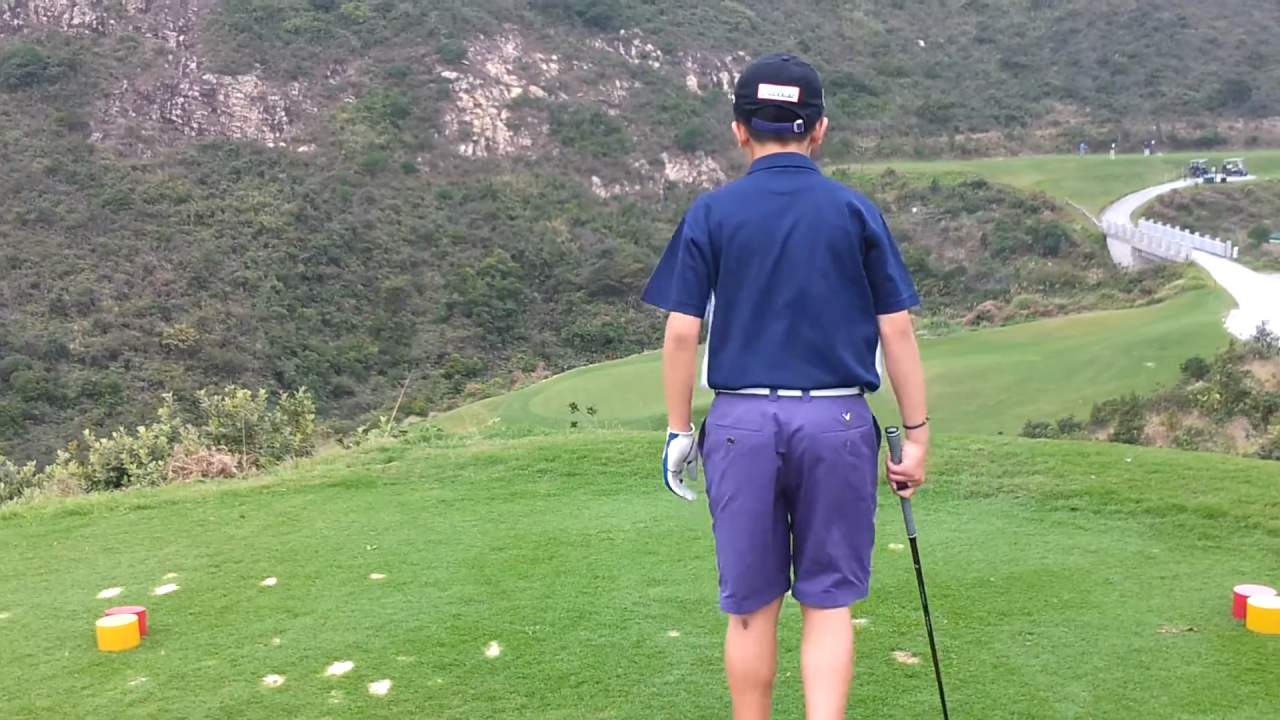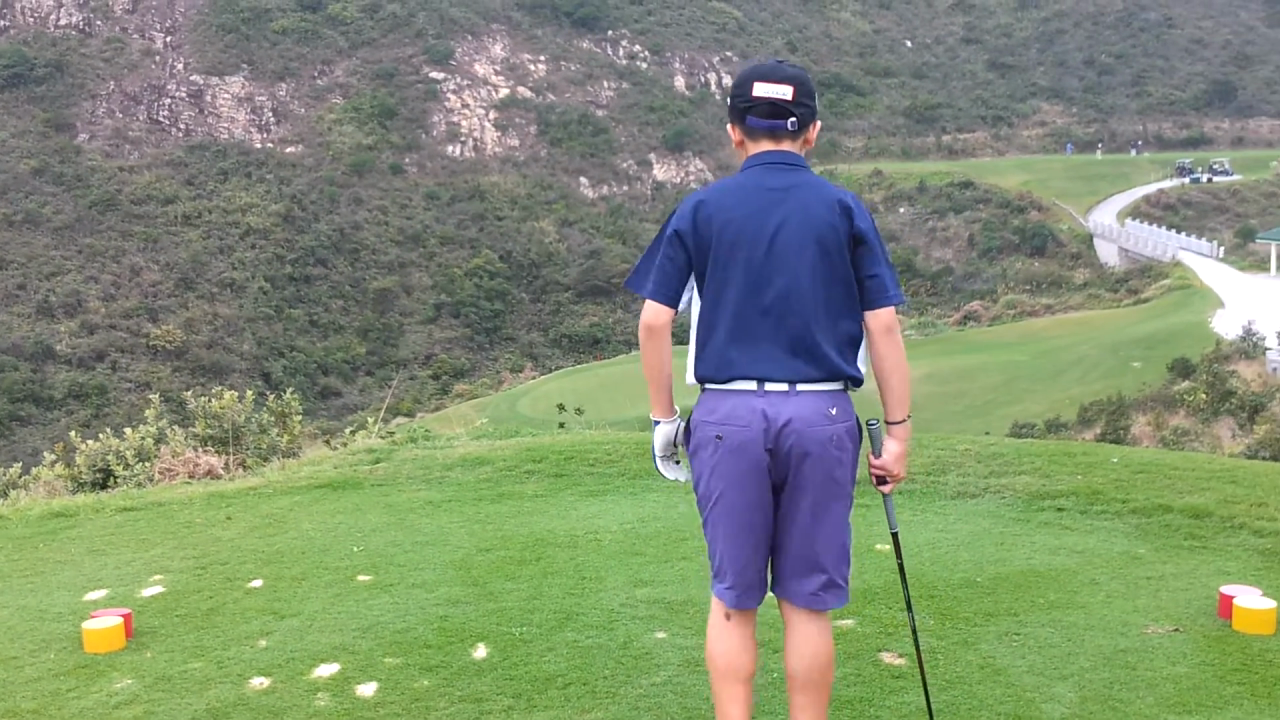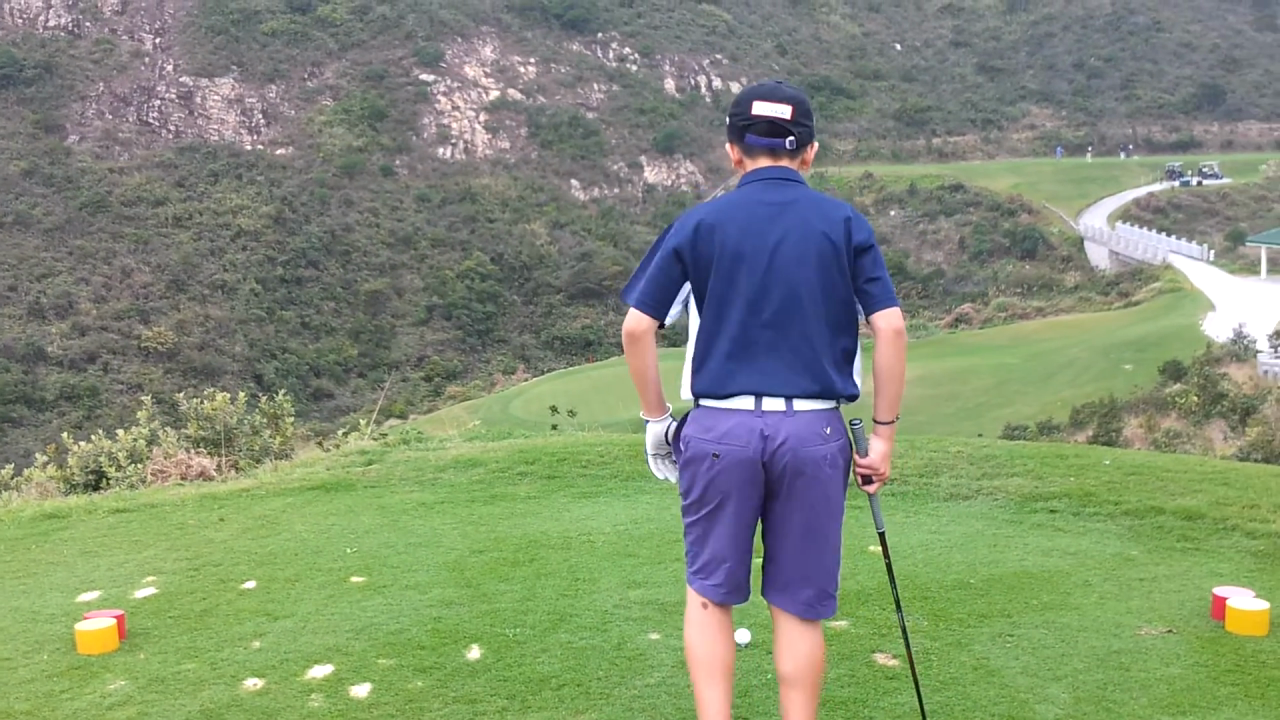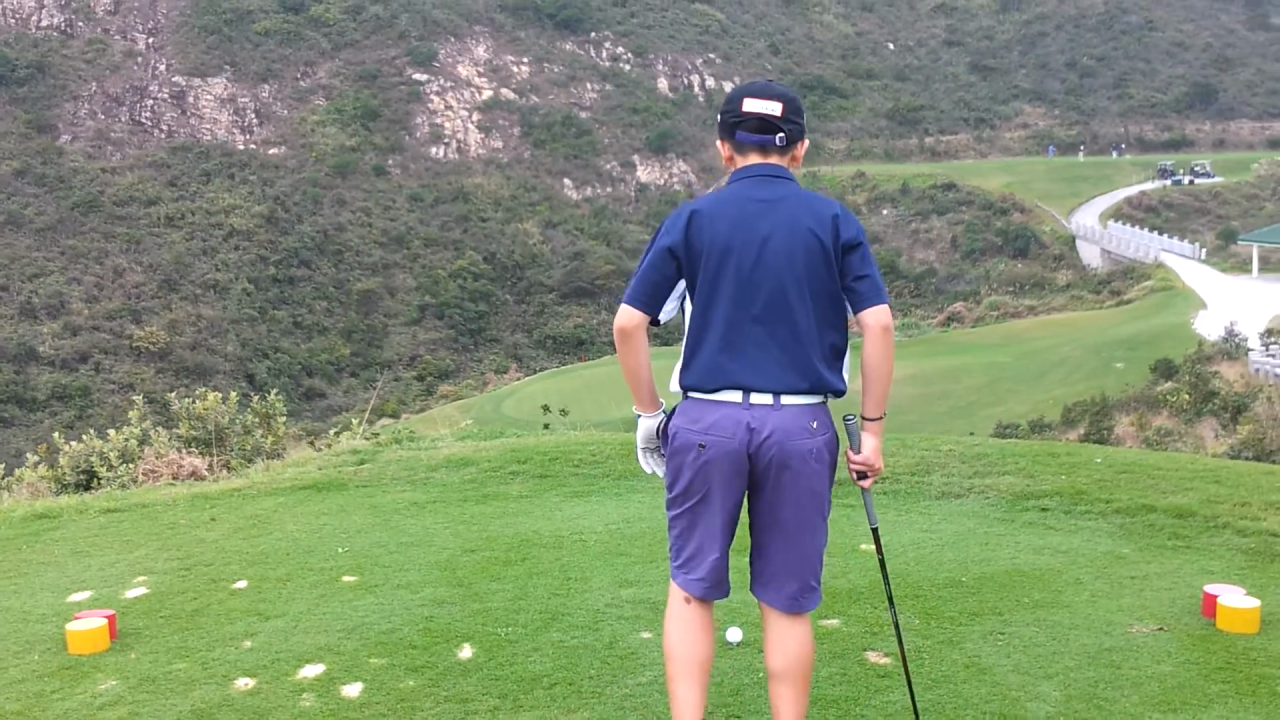
dt=0.1s
person 1, frame 1
left shoulder: (711, 213)
right shoulder: (855, 211)
left elbow: (682, 333)
right elbow: (896, 330)
left wrist: (678, 432)
right wrist: (916, 434)
left hip: (741, 423)
right hip: (835, 421)
left knee: (749, 607)
right knee: (830, 603)
person 1, frame 2
left shoulder: (700, 208)
right shoulder: (844, 208)
left elbow: (654, 320)
right elbow: (885, 328)
left wrist: (664, 417)
right wrist: (897, 431)
left hip: (727, 415)
right hip: (819, 415)
left knee: (731, 600)
right knee: (809, 600)
person 1, frame 3
left shoulder: (699, 224)
right shoulder: (845, 222)
left elbow: (636, 328)
right elbow: (890, 330)
left wrist: (656, 417)
right wrist: (884, 432)
left hip: (722, 429)
right hip: (813, 432)
left knee: (709, 593)
right knee: (798, 608)
person 1, frame 4
left shoulder: (692, 218)
right shoulder: (834, 219)
left elbow: (628, 324)
right elbow: (878, 324)
left wrist: (648, 411)
right wrist: (871, 428)
left hip: (708, 421)
right hip: (799, 424)
left knee: (693, 588)
right knee: (789, 602)
